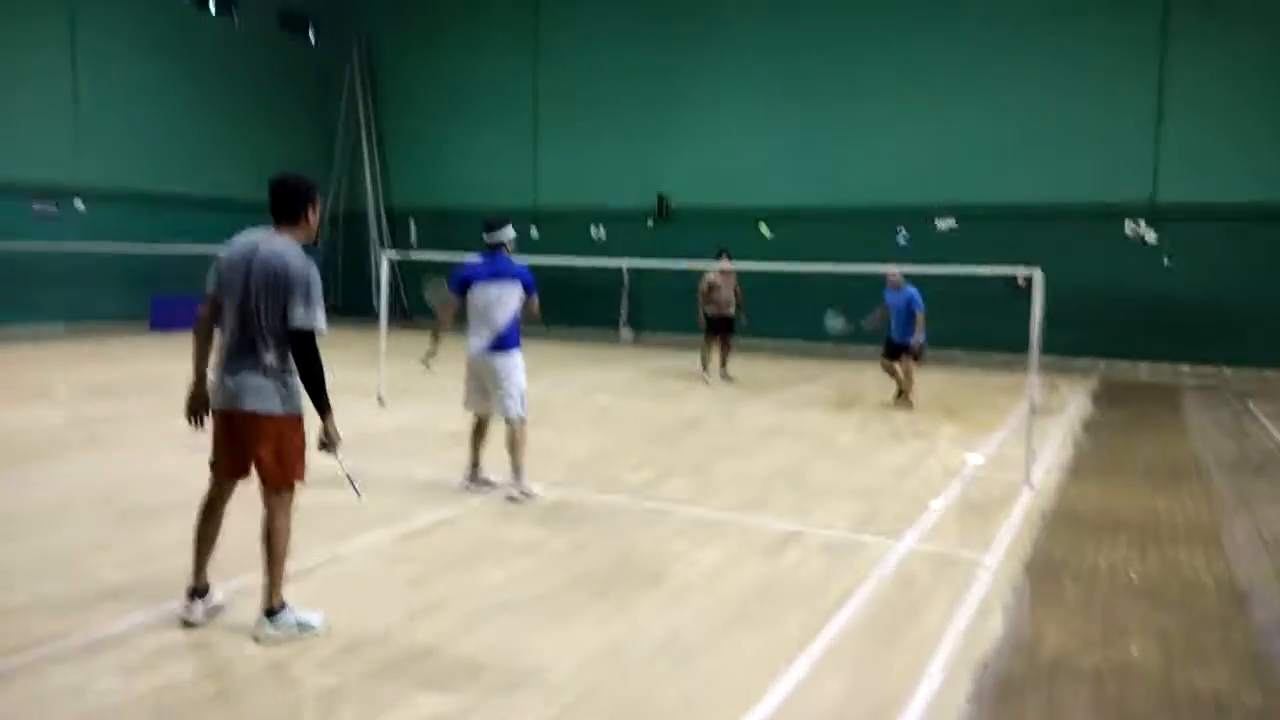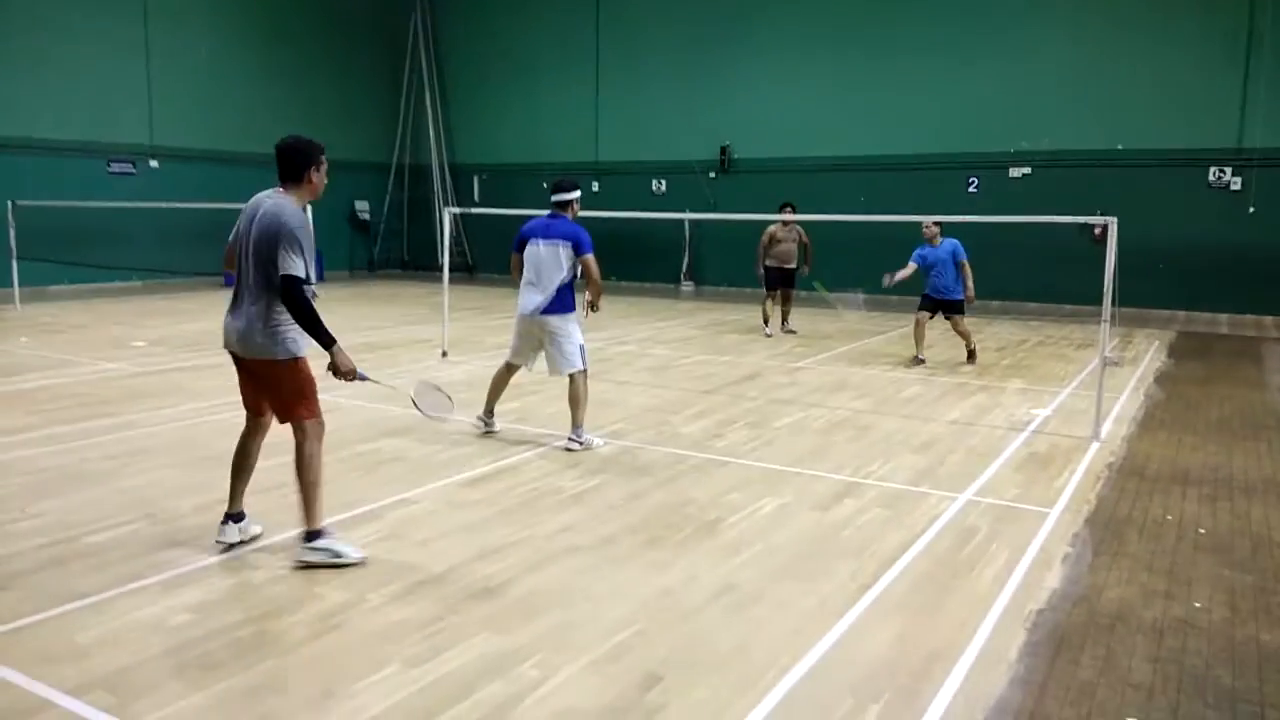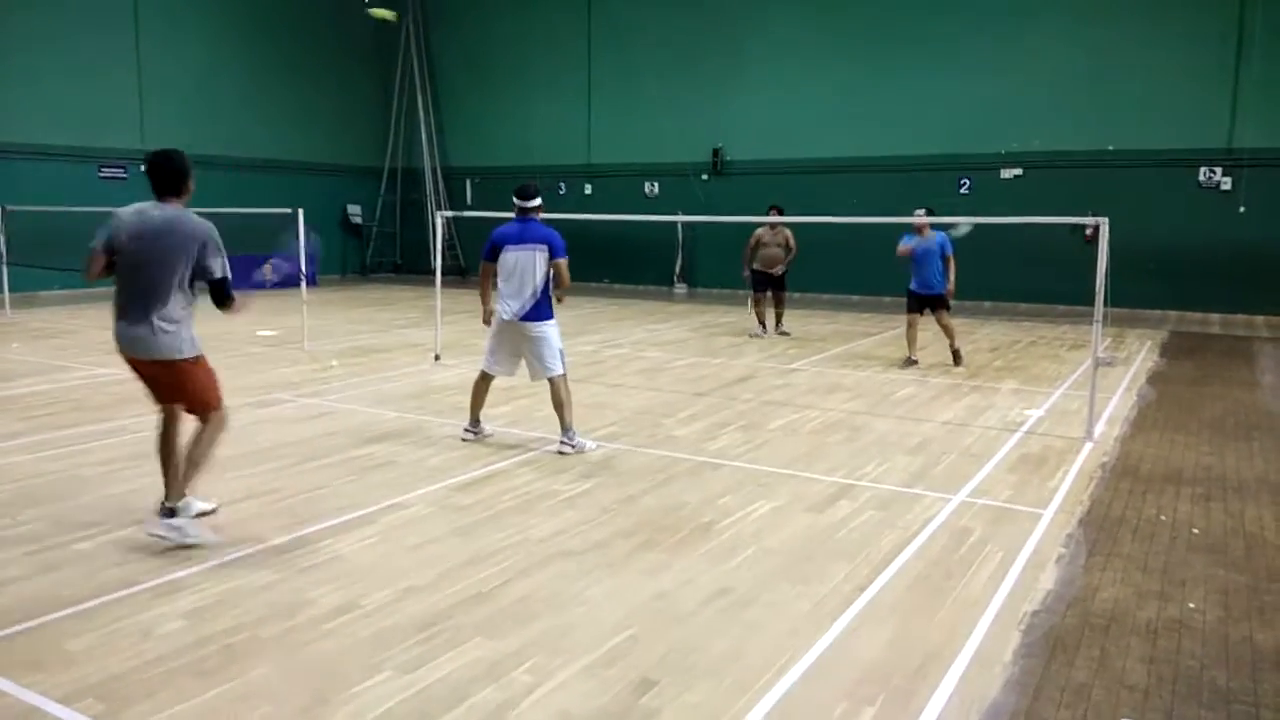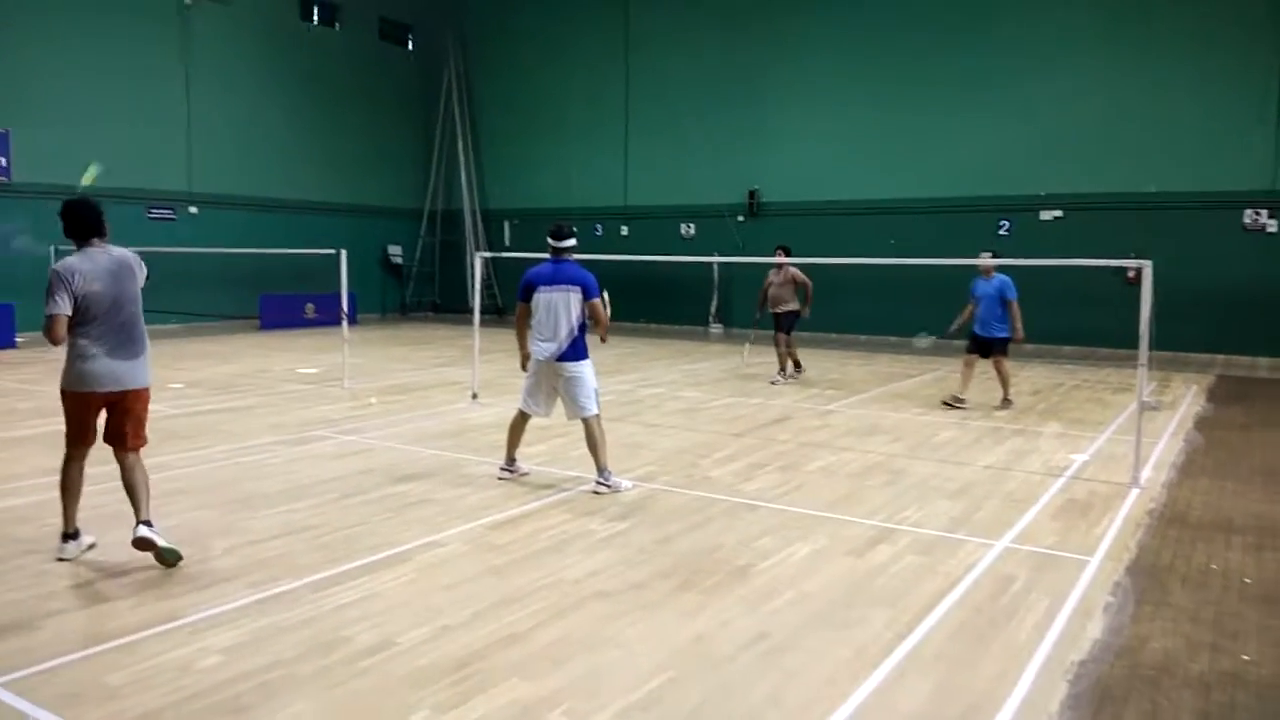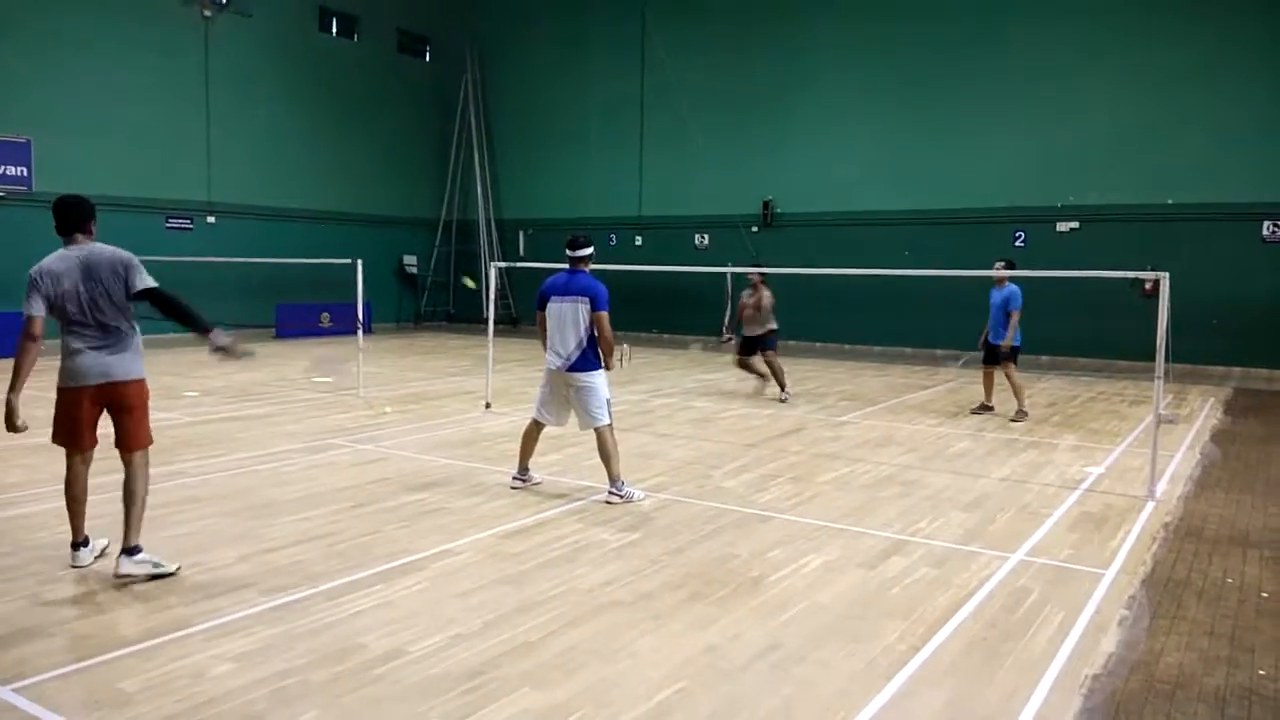
dt=0.5s
person 1, frame 1
left shoulder: (236, 247)
right shoulder: (299, 266)
left elbow: (206, 320)
right elbow: (304, 349)
left wrist: (198, 382)
right wrist: (327, 417)
left hip: (225, 392)
right hip: (271, 400)
left knee: (220, 488)
right knee: (279, 500)
left ankle: (198, 594)
right ankle: (274, 612)
person 1, frame 2
left shoulder: (257, 204)
right shoulder: (293, 221)
left elbow: (231, 261)
right elbow: (292, 294)
right wrist: (334, 349)
left hip: (240, 333)
right hip: (273, 341)
left knee: (257, 422)
right knee: (310, 430)
left ankle: (234, 520)
right ankle: (314, 538)
person 1, frame 3
left shoulder: (124, 218)
right shoulder: (200, 230)
left elbow: (94, 271)
right elbow: (222, 296)
right wrist: (232, 303)
left hip: (130, 338)
right hip: (170, 343)
left knee: (172, 410)
right knee: (214, 419)
left ankle: (175, 500)
right ankle: (174, 509)
person 1, frame 4
left shoulder: (66, 270)
right shoulder: (130, 260)
left elbow: (56, 335)
left wrist: (77, 321)
left hip: (85, 377)
right hip: (132, 375)
left knee: (77, 452)
right knee: (129, 455)
left ankle: (70, 537)
right ankle: (144, 524)
person 1, frame 5
left shoulder: (42, 272)
right shoulder: (119, 259)
left elbow: (32, 336)
right elbow: (161, 300)
right wrist: (209, 332)
left hip: (78, 376)
right hip: (125, 372)
left knee: (78, 461)
right knee: (136, 459)
left ankle: (81, 546)
right ankle: (133, 552)
person 2, frame 1
left shoulder: (466, 271)
right shoulder: (521, 272)
left elbow: (447, 310)
right elbow: (533, 311)
left wrist: (434, 343)
left hip: (477, 354)
right hip: (505, 355)
left knee: (481, 416)
right knee: (515, 418)
left ankle: (474, 473)
right ankle: (518, 481)
person 2, frame 2
left shoulder: (528, 229)
right shoulder: (576, 233)
left elbow: (515, 269)
right elbow: (594, 277)
right wrist: (594, 298)
left hip: (527, 310)
right hip: (559, 315)
left knee: (511, 365)
right knee: (577, 372)
left ankle: (487, 417)
right ankle: (577, 435)
person 2, frame 3
left shoulder: (498, 235)
right shoulder: (550, 236)
left elbow: (485, 276)
right elbow: (563, 279)
left wrist: (486, 304)
right wrist: (559, 293)
left hip: (504, 317)
right hip: (539, 320)
left knee: (487, 372)
right knee: (557, 377)
left ankle: (473, 426)
right ankle: (568, 438)
person 2, frame 4
left shoulder: (532, 276)
right shoulder: (583, 277)
left elbow: (521, 318)
right elbow: (601, 319)
left wrist: (523, 349)
right wrist: (603, 332)
left hip: (540, 357)
right hip: (573, 359)
left knee: (524, 411)
right knee: (591, 417)
left ankle: (508, 464)
right ankle: (604, 477)
person 2, frame 5
left shoulder: (548, 285)
right shoulder: (595, 288)
right elbow: (604, 332)
right wrist: (608, 358)
left hip: (555, 367)
right hip: (586, 369)
left knee: (537, 421)
right knee: (603, 426)
left ankle: (521, 474)
right ankle: (616, 487)
